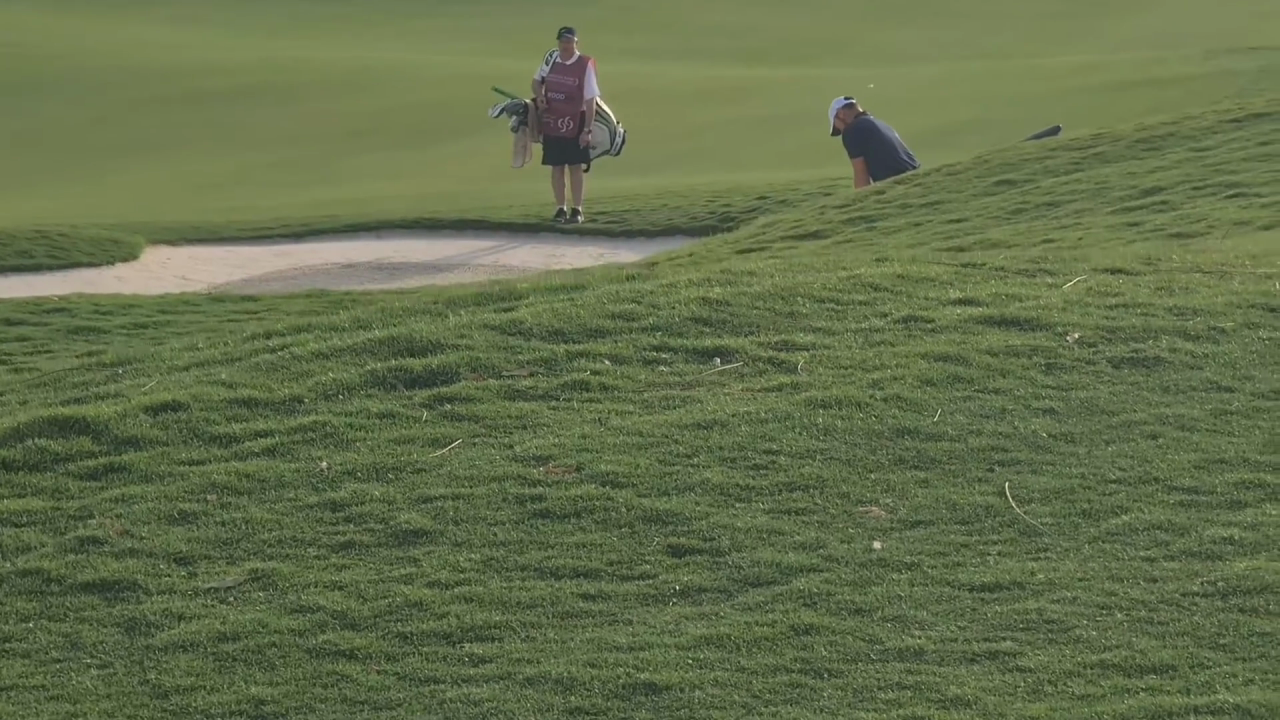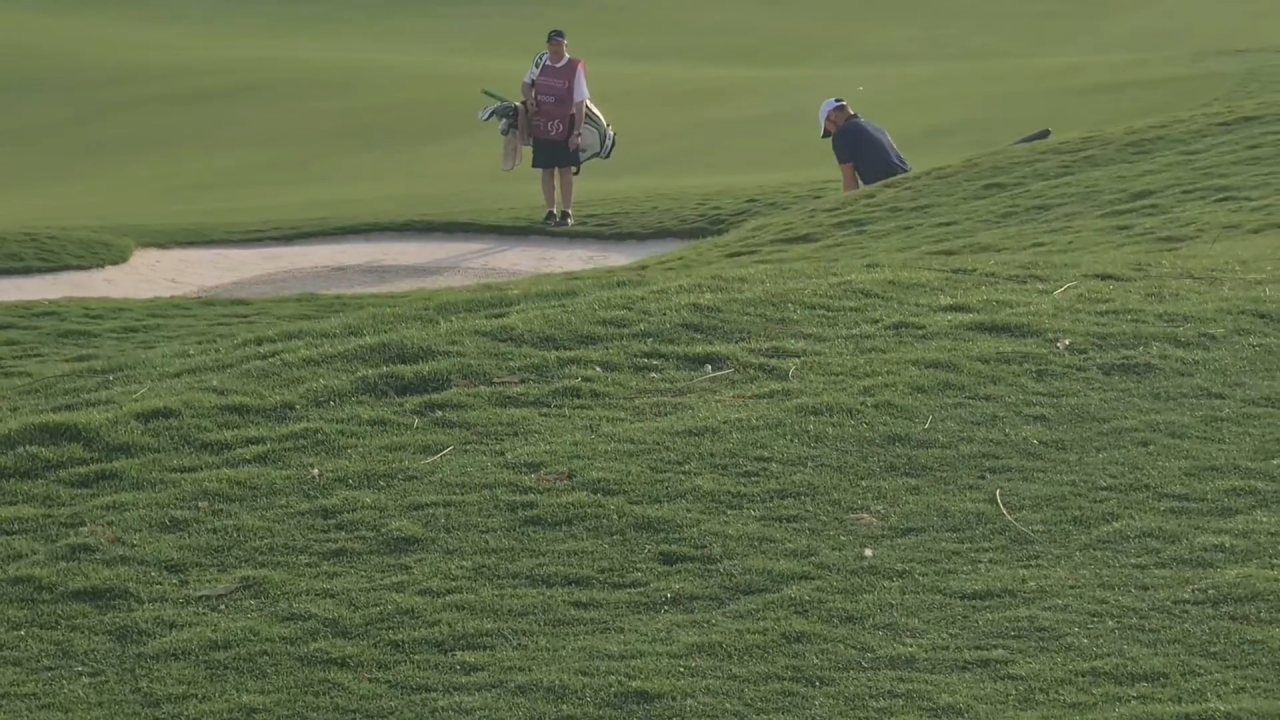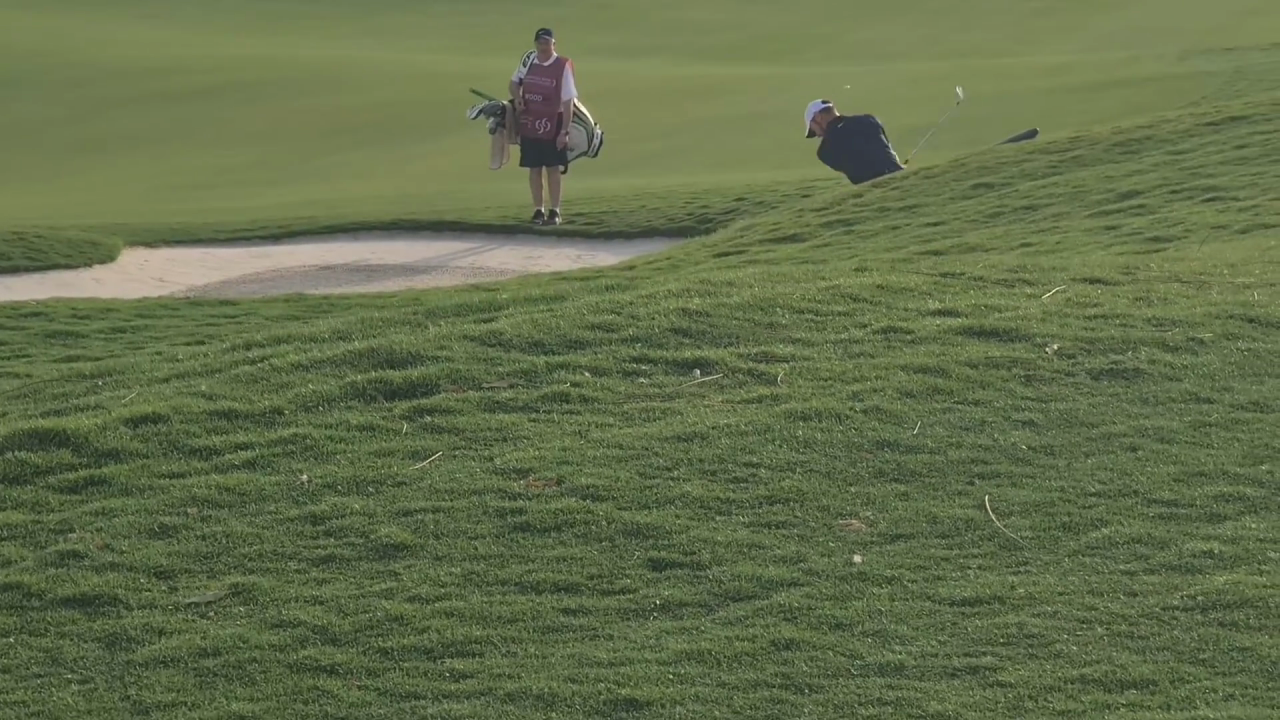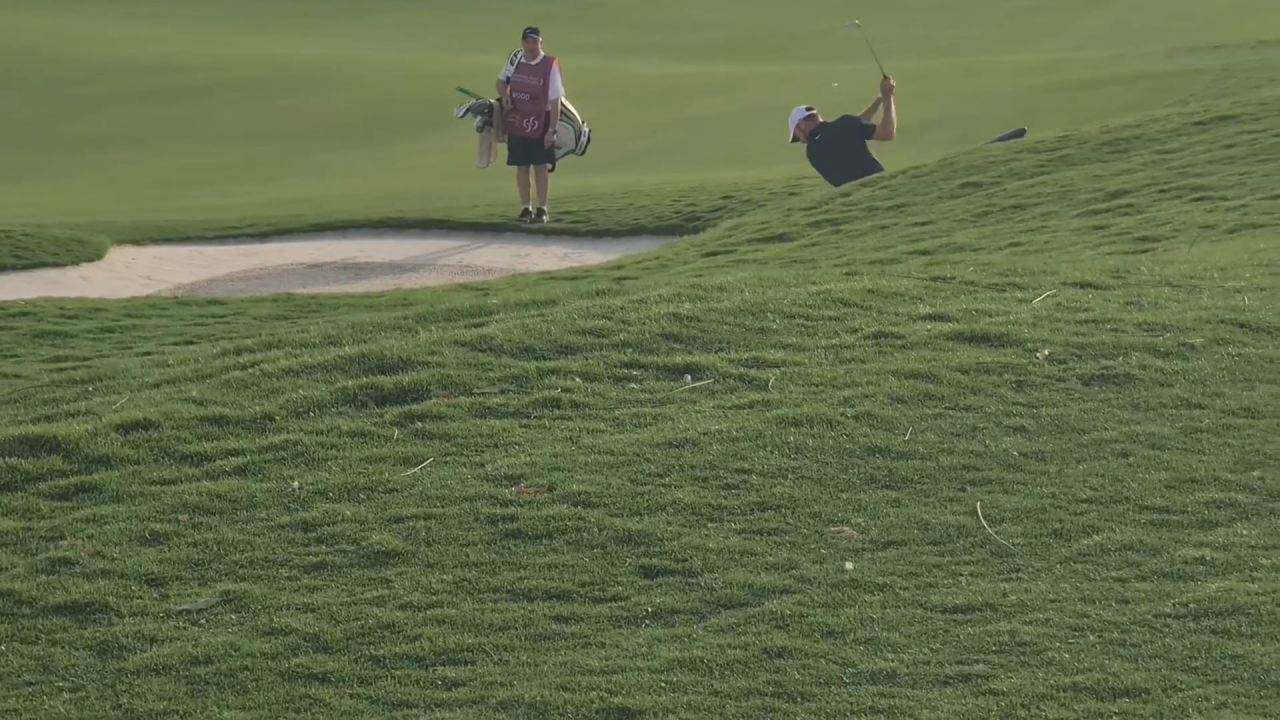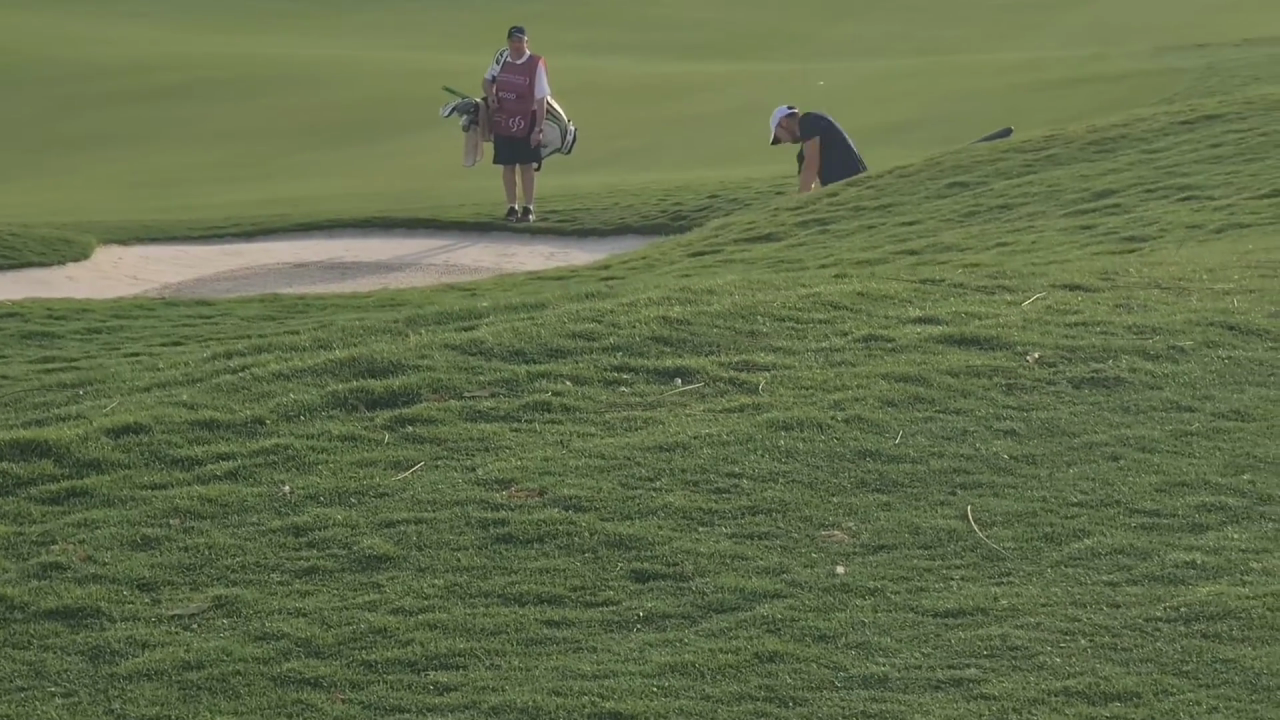
dt=0.3s
person 1, frame 1
left shoulder: (586, 64)
right shoulder: (551, 58)
left elbow: (590, 100)
right elbow: (537, 81)
left wrist: (587, 129)
right wrist: (539, 95)
left hip: (574, 123)
right hip: (551, 122)
left knee: (575, 167)
right knee: (556, 167)
left ankle: (577, 210)
right ankle: (561, 209)
person 1, frame 2
left shoulder: (575, 66)
right shoulder: (540, 61)
left elbow: (580, 102)
right elbow: (527, 83)
left wrist: (577, 132)
right wrist: (529, 98)
left hip: (564, 126)
right hip: (541, 125)
left knee: (565, 170)
right knee: (546, 170)
left ankle: (567, 212)
right ankle: (550, 211)
person 1, frame 3
left shoulder: (563, 65)
right shoulder: (528, 60)
left elbow: (568, 101)
right elbow: (514, 82)
left wrist: (564, 131)
right wrist: (517, 96)
left hip: (551, 124)
right hip: (528, 123)
left knee: (553, 169)
right knee: (534, 169)
left ankle: (555, 211)
right ankle: (538, 210)
person 1, frame 4
left shoulder: (550, 64)
right shoulder: (516, 59)
left elbow: (555, 99)
right elbow: (502, 81)
left wrist: (552, 129)
right wrist: (504, 95)
left hip: (539, 123)
right hip: (516, 122)
left knee: (540, 167)
right knee: (522, 167)
left ankle: (542, 209)
right ankle: (526, 208)
person 1, frame 5
left shoulder: (536, 64)
right shoulder: (501, 57)
left elbow: (541, 98)
right elbow: (487, 80)
left wrist: (538, 129)
right wrist: (490, 95)
left hip: (525, 122)
right hip: (502, 121)
left knee: (526, 166)
right knee: (507, 166)
left ankle: (529, 208)
right ankle: (512, 207)
